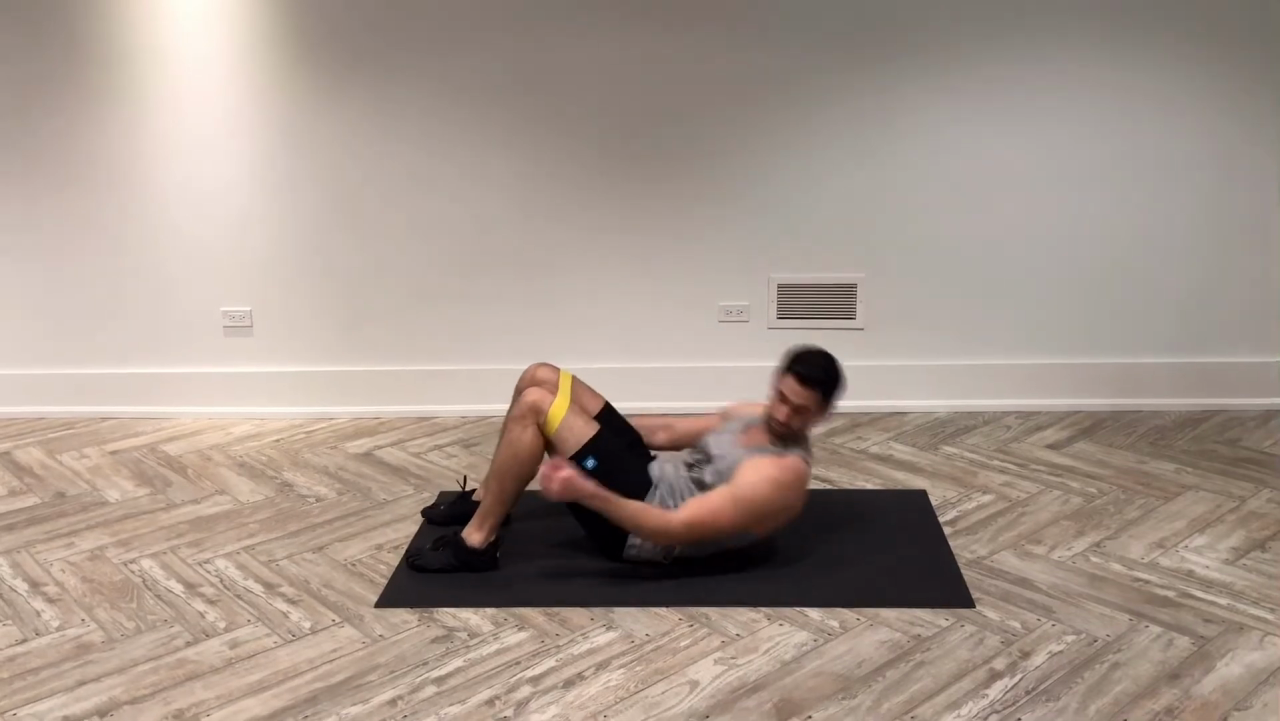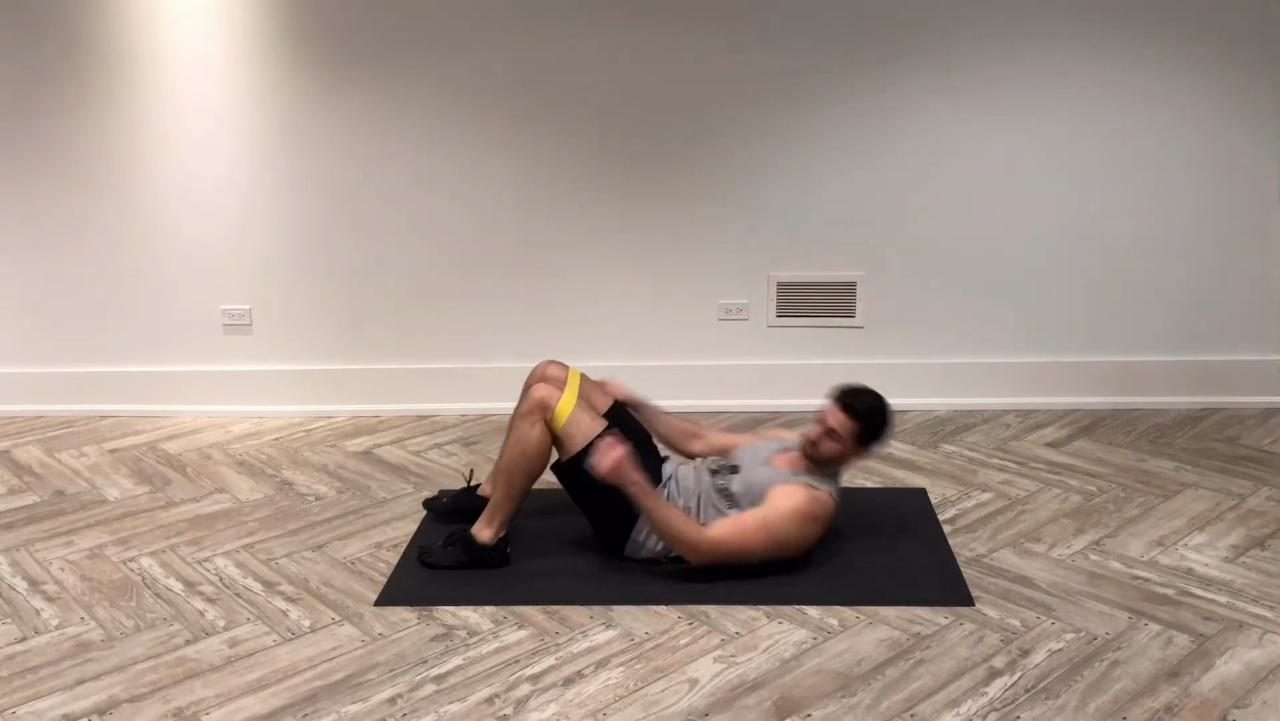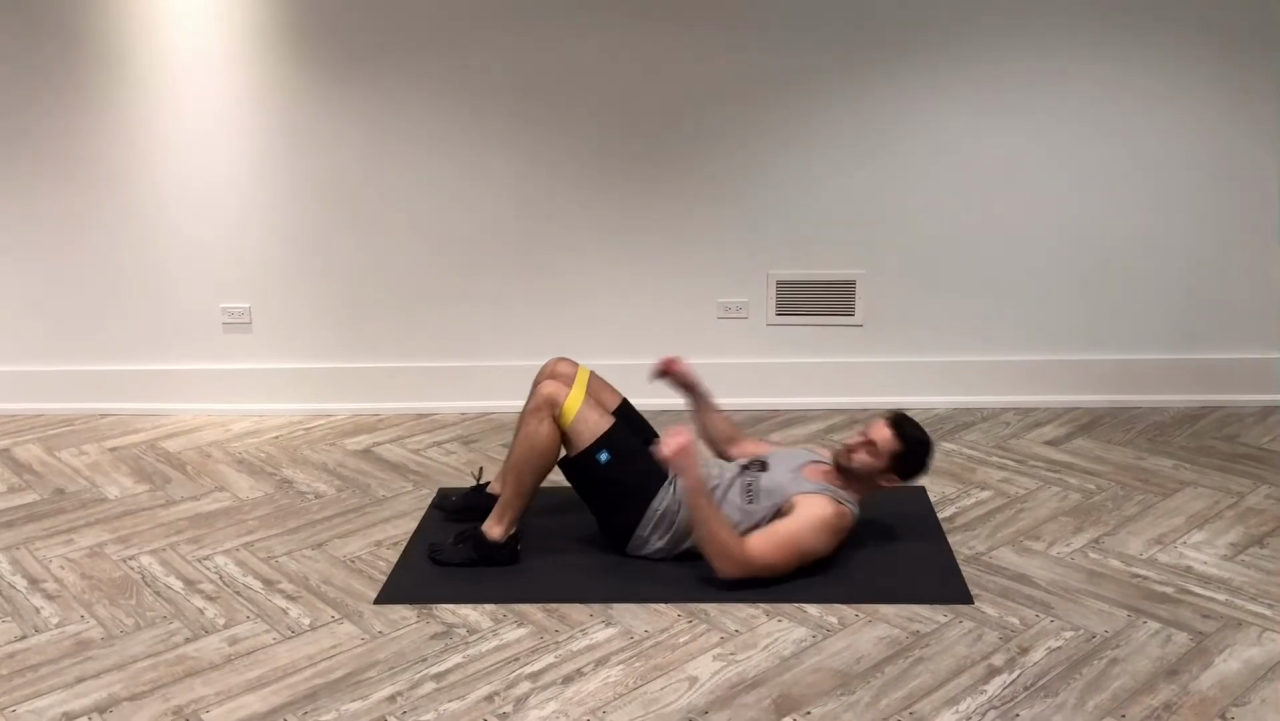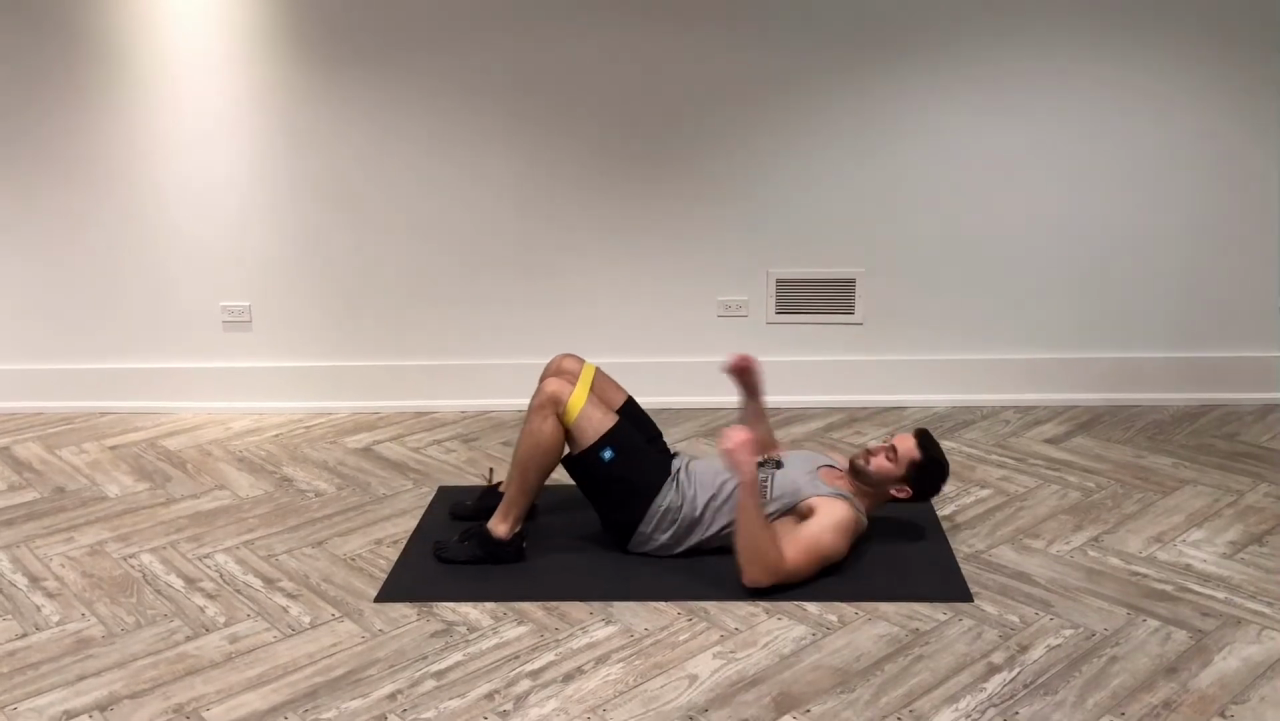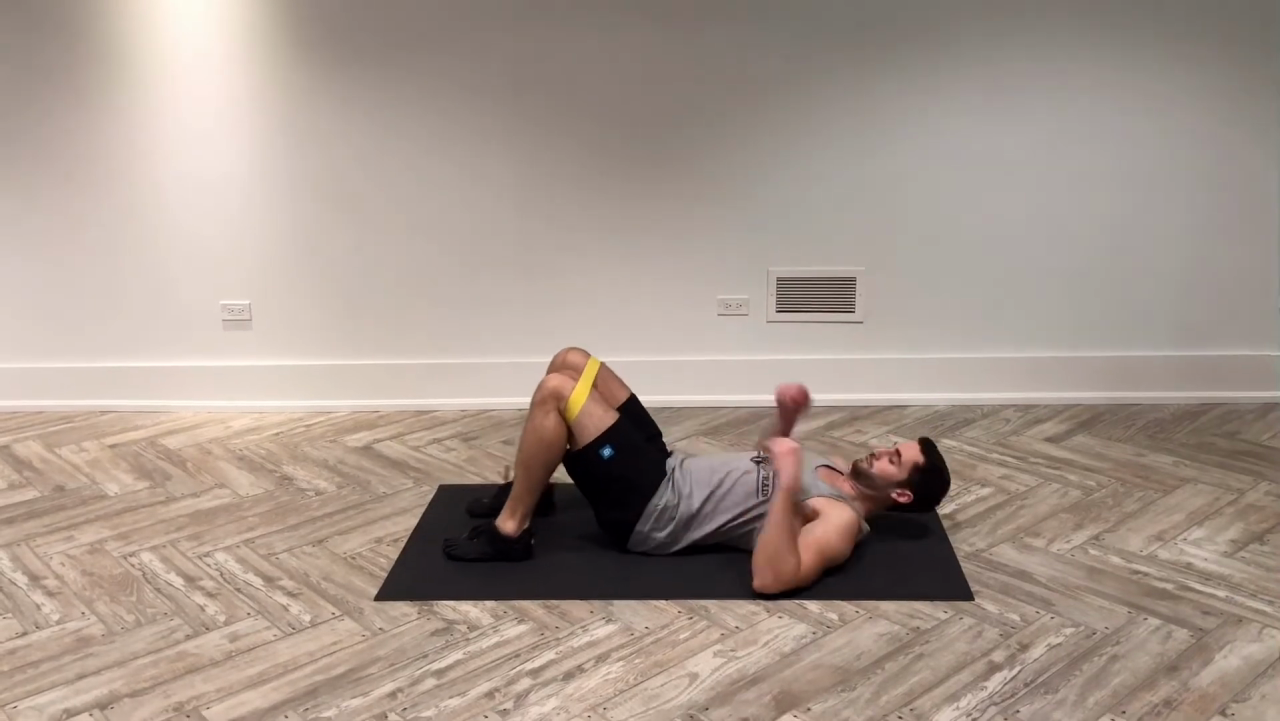
dt=0.1s
person 1, frame 1
left shoulder: (777, 479)
right shoulder: (756, 416)
left elbow: (671, 529)
right elbow: (665, 433)
left wrist: (585, 492)
right wrist: (592, 415)
left hip: (637, 527)
left knee: (534, 401)
right knee: (542, 377)
left ankle: (476, 542)
right ankle: (487, 500)
person 1, frame 2
left shoulder: (806, 505)
right shoulder: (795, 441)
left elbow: (703, 546)
left wrist: (631, 481)
right wrist: (634, 403)
left hip: (643, 529)
right hip: (665, 479)
left knee: (544, 400)
right knee: (550, 374)
left ankle: (486, 539)
right ankle: (489, 495)
person 1, frame 3
left shoulder: (826, 516)
right shoulder: (825, 463)
left elbow: (730, 564)
left wrist: (691, 474)
right wrist: (692, 388)
left hip: (650, 517)
right hip: (663, 481)
left knee: (551, 397)
right knee: (560, 370)
left ankle: (497, 536)
right ankle: (499, 493)
person 1, frame 4
left shoulder: (841, 518)
right shoulder: (839, 467)
left elbow: (758, 573)
left wrist: (745, 474)
right wrist: (751, 392)
left hip: (653, 516)
right hip: (672, 474)
left knee: (555, 396)
right knee: (566, 367)
left ankle: (502, 533)
right ankle: (511, 493)
person 1, frame 5
left shoulder: (841, 521)
right shoulder: (833, 470)
left elbow: (770, 580)
left wrist: (789, 483)
right wrist: (786, 415)
left hip: (648, 513)
right hip: (666, 471)
left knee: (555, 391)
right knee: (572, 361)
left ankle: (510, 531)
right ankle: (531, 491)
